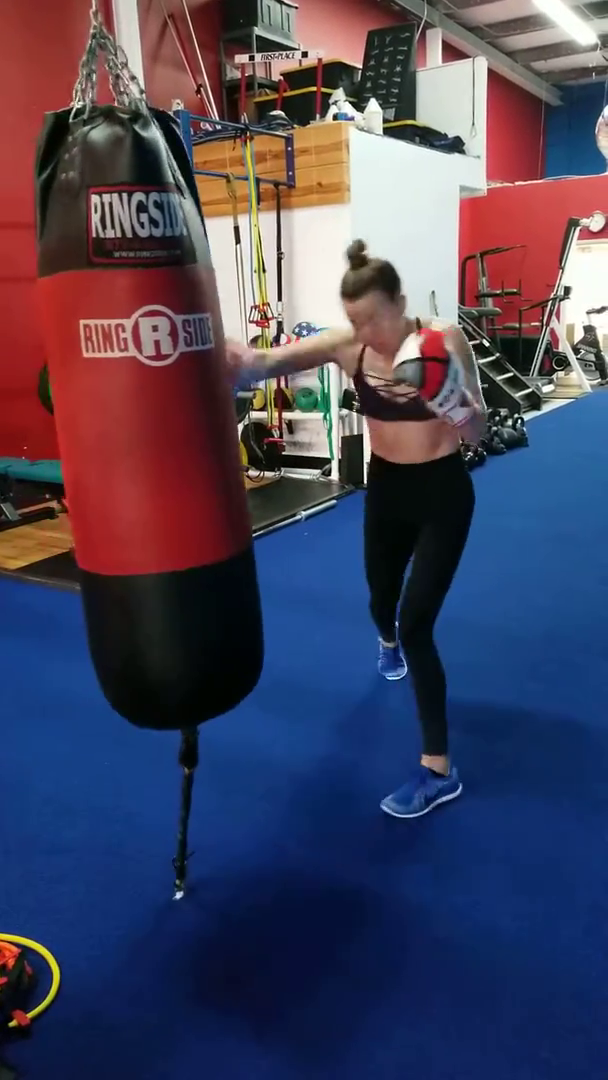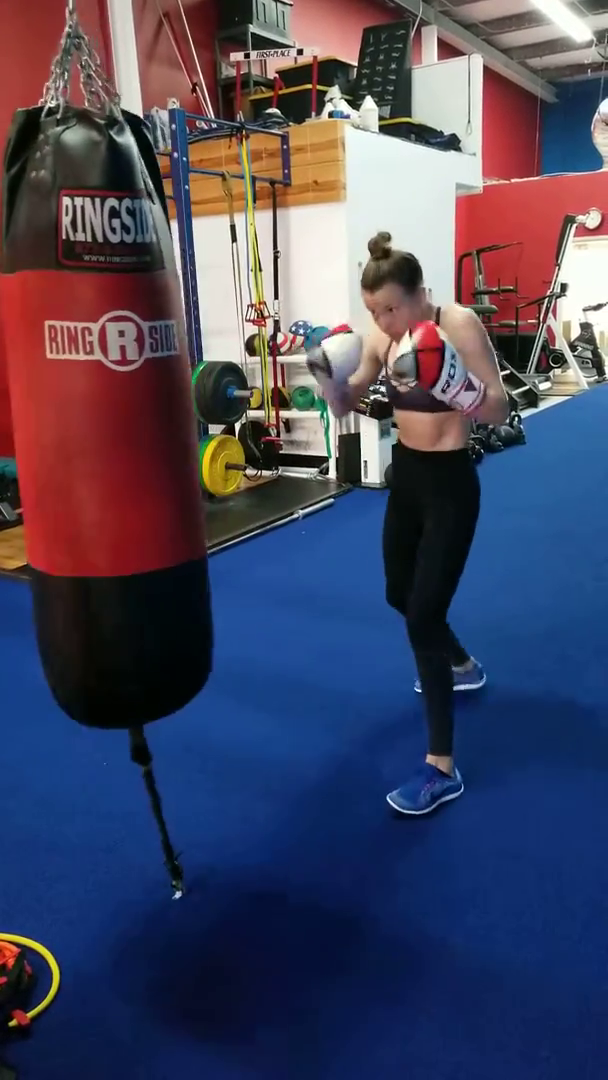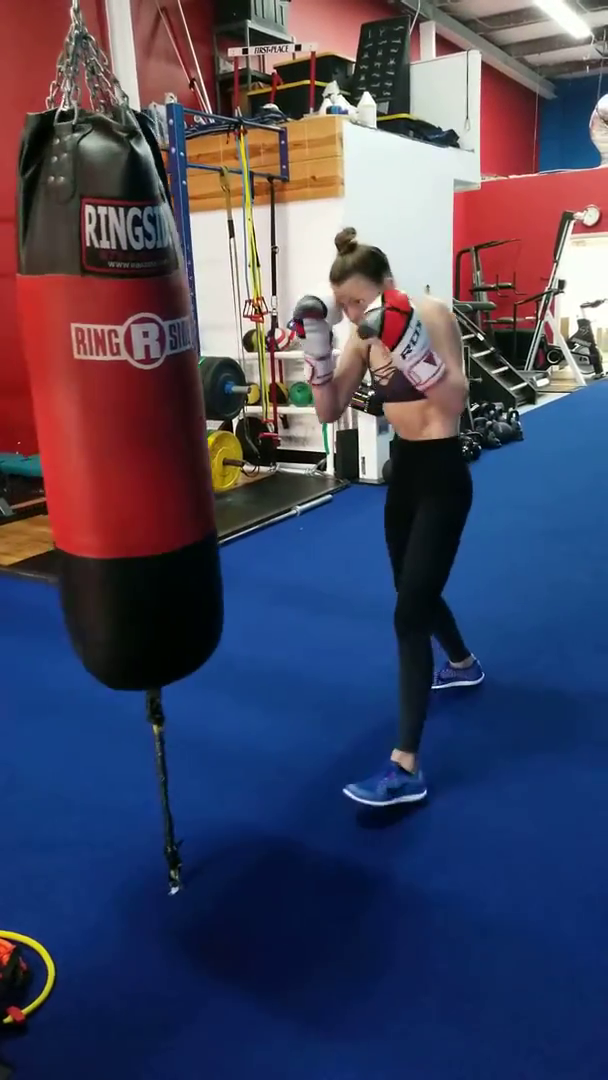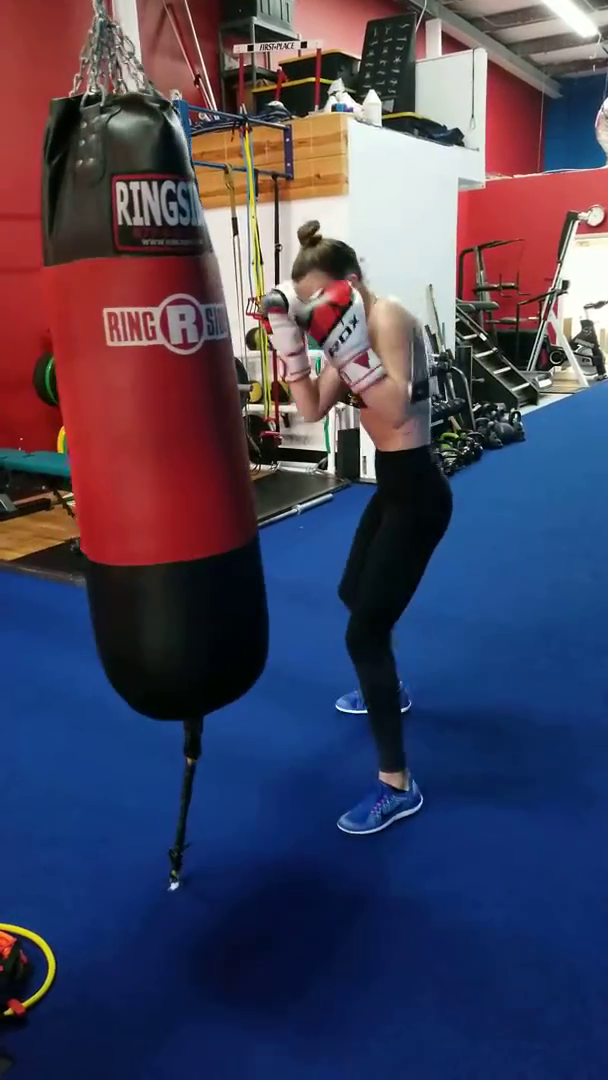
dt=0.4s
person 1, frame 1
left shoulder: (444, 338)
right shoulder: (350, 343)
left elbow: (476, 431)
right elbow: (275, 359)
right wrist: (233, 359)
left hip: (442, 493)
right hip: (387, 488)
left knee: (416, 625)
right knee: (382, 601)
left ankle: (438, 770)
right ankle: (392, 641)
person 1, frame 2
left shoulder: (460, 325)
right shoulder: (382, 338)
left elbow: (495, 412)
right elbow: (346, 401)
left wrist: (446, 380)
right wrist: (335, 386)
left hip: (450, 483)
right hip: (406, 474)
left knee: (424, 621)
right knee: (401, 593)
left ankle: (442, 768)
right ankle: (461, 667)
person 1, frame 3
left shoulder: (430, 314)
right shoulder: (363, 337)
left elbow: (456, 402)
right elbow: (329, 412)
left wrist: (411, 347)
right wrist: (317, 347)
left hip: (441, 474)
right hip: (403, 469)
left knee: (409, 613)
right knee: (415, 588)
left ankle: (406, 767)
right ankle: (462, 665)
person 1, frame 4
left shoulder: (389, 318)
right shoulder: (349, 326)
left elbow: (396, 411)
right elbow: (312, 411)
left wrist: (348, 346)
right wrist: (290, 342)
left hip: (415, 490)
right hip: (395, 485)
left knee: (363, 634)
right knee: (354, 592)
left ankle: (396, 785)
right ankle: (389, 691)
